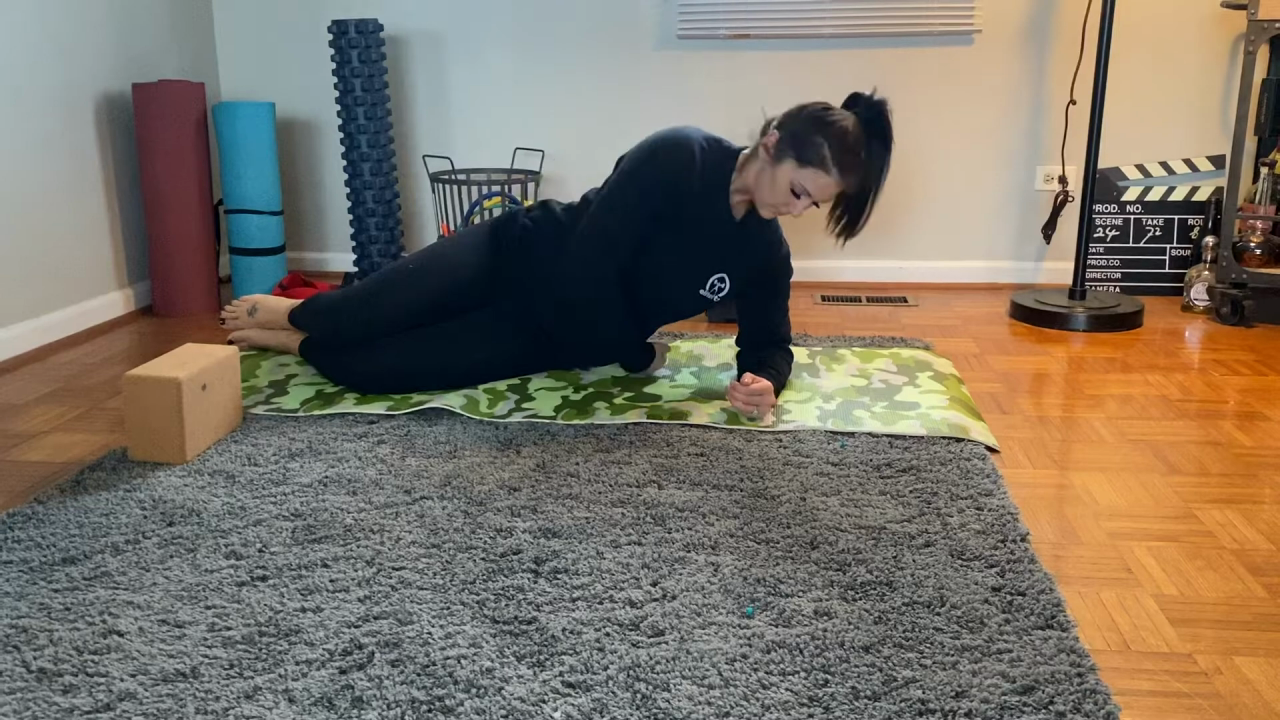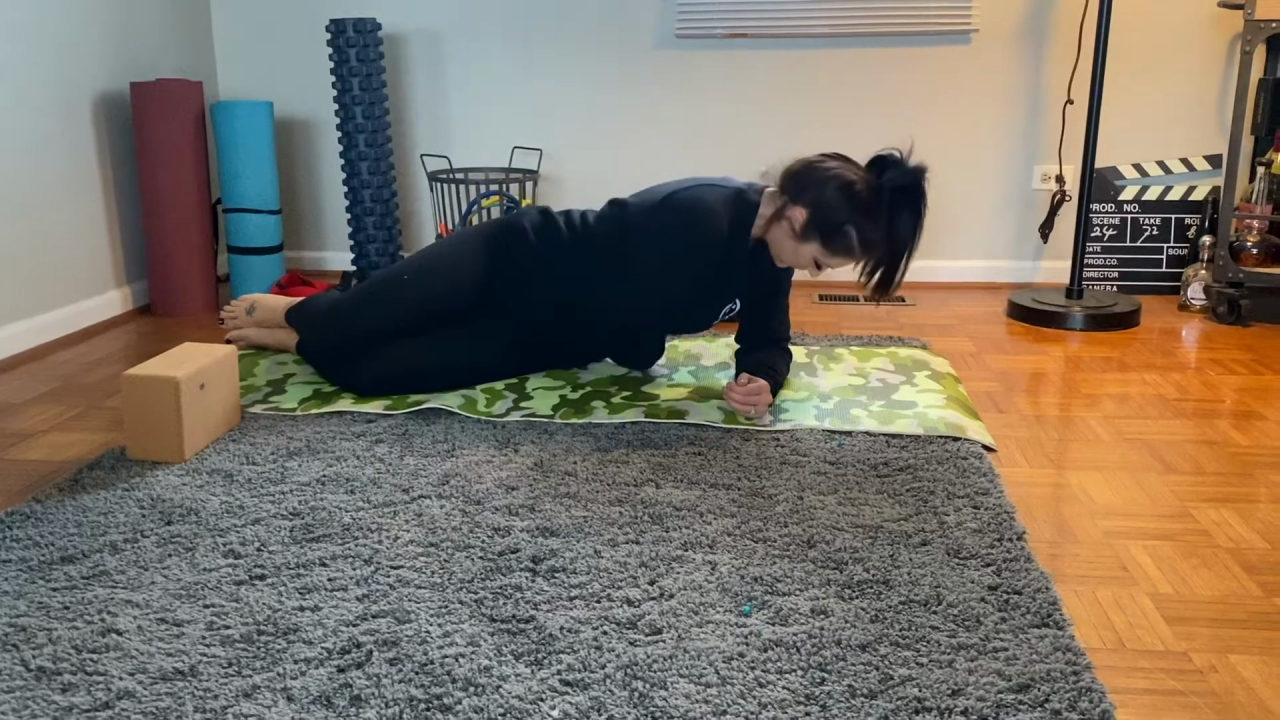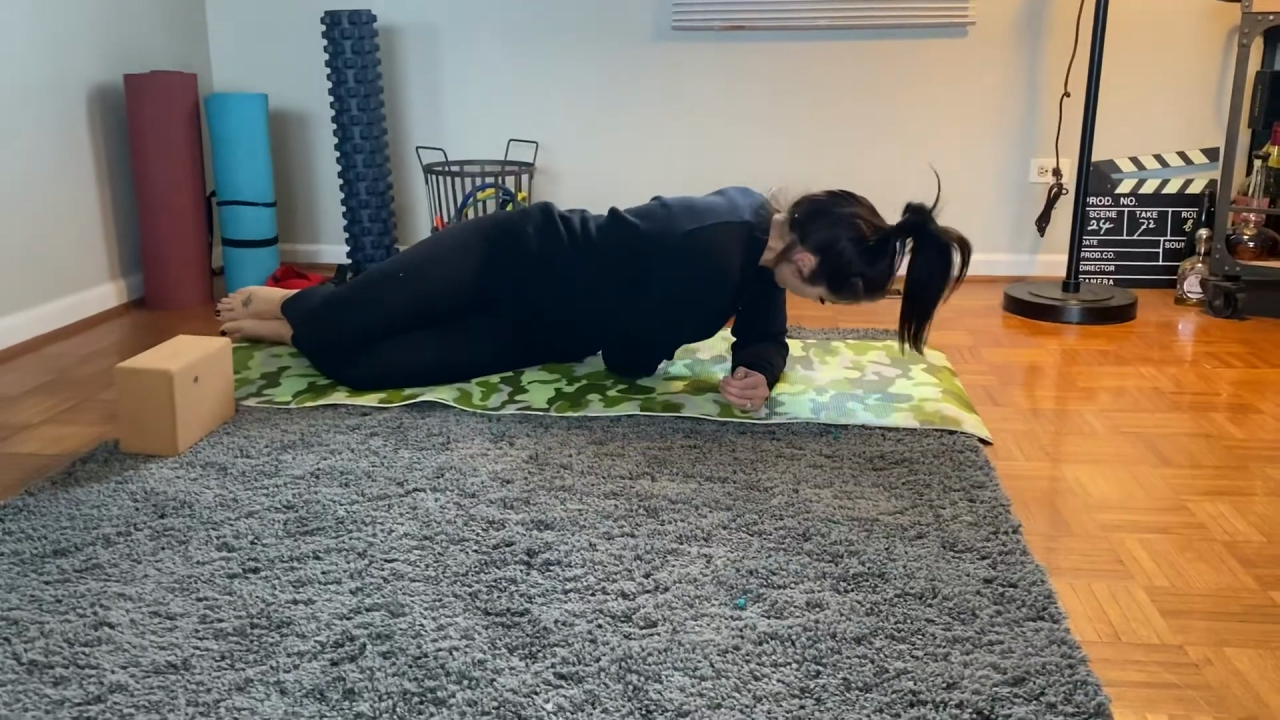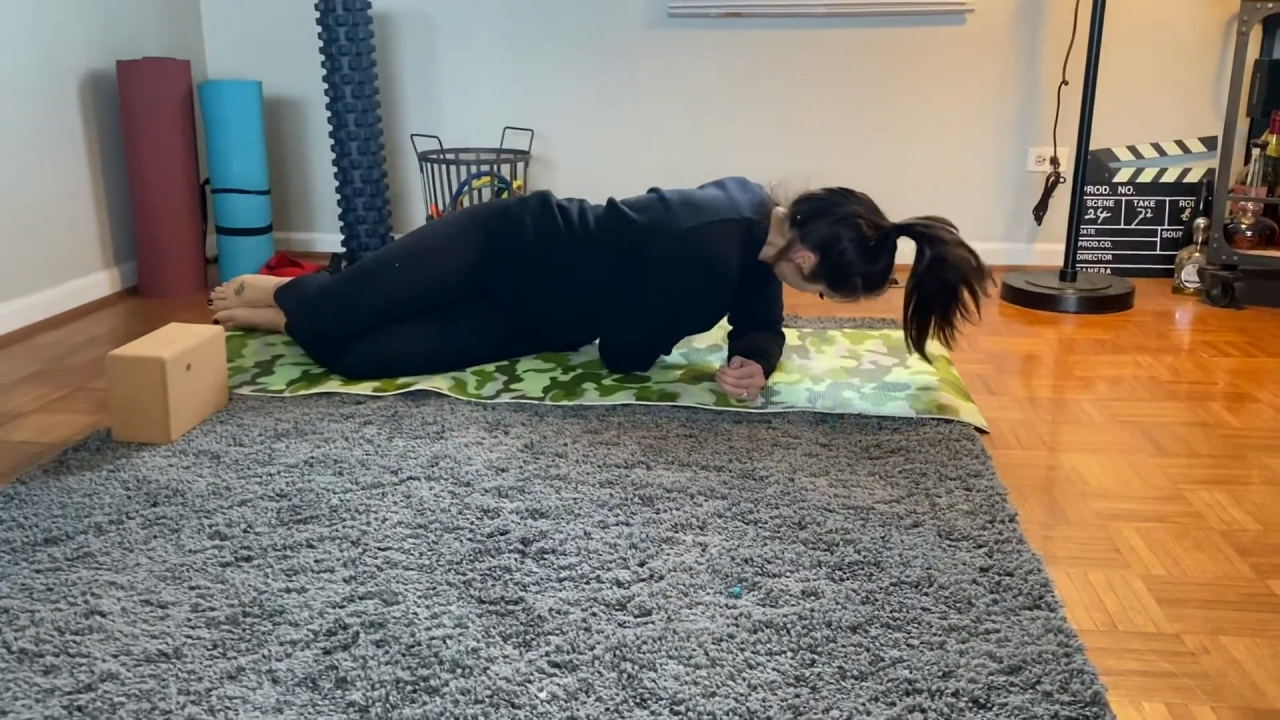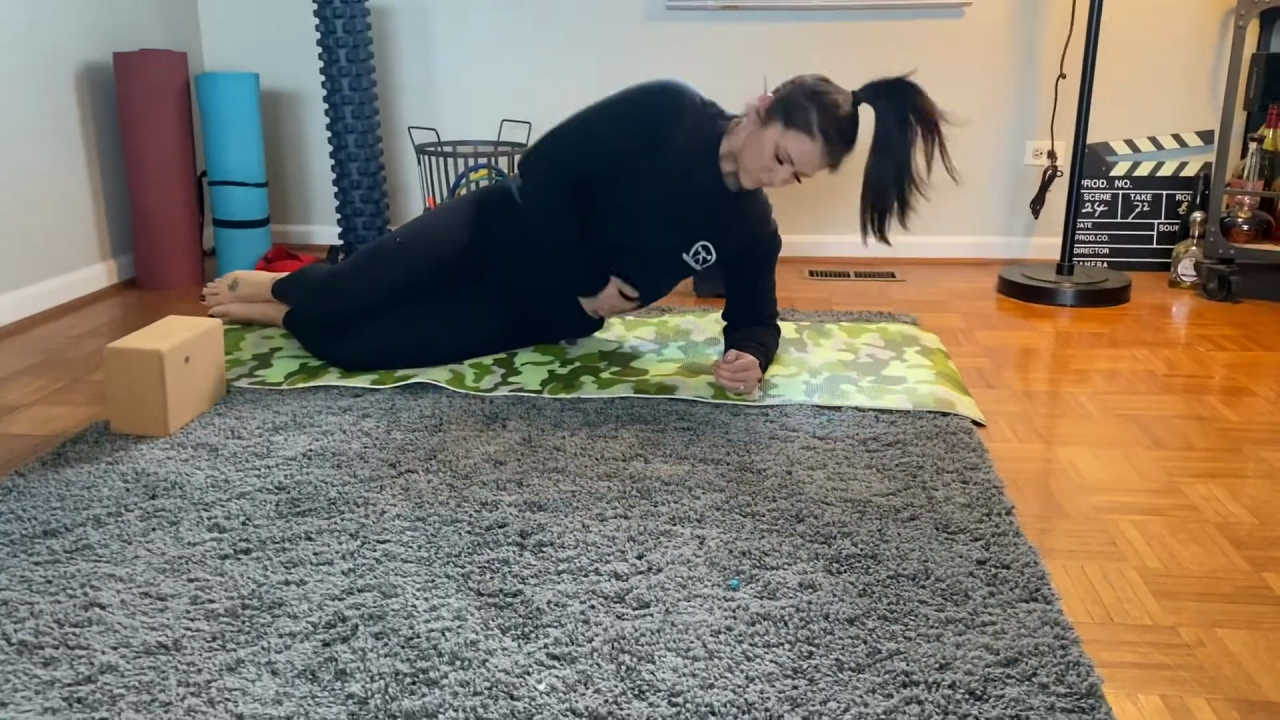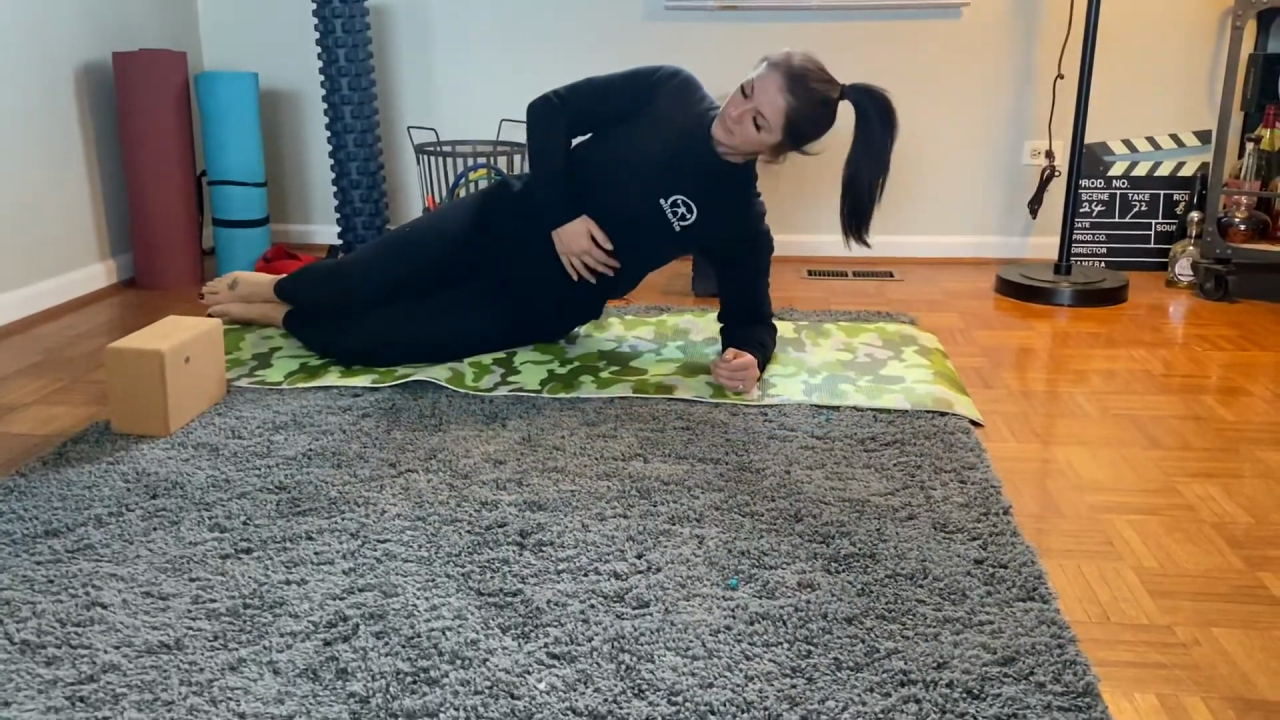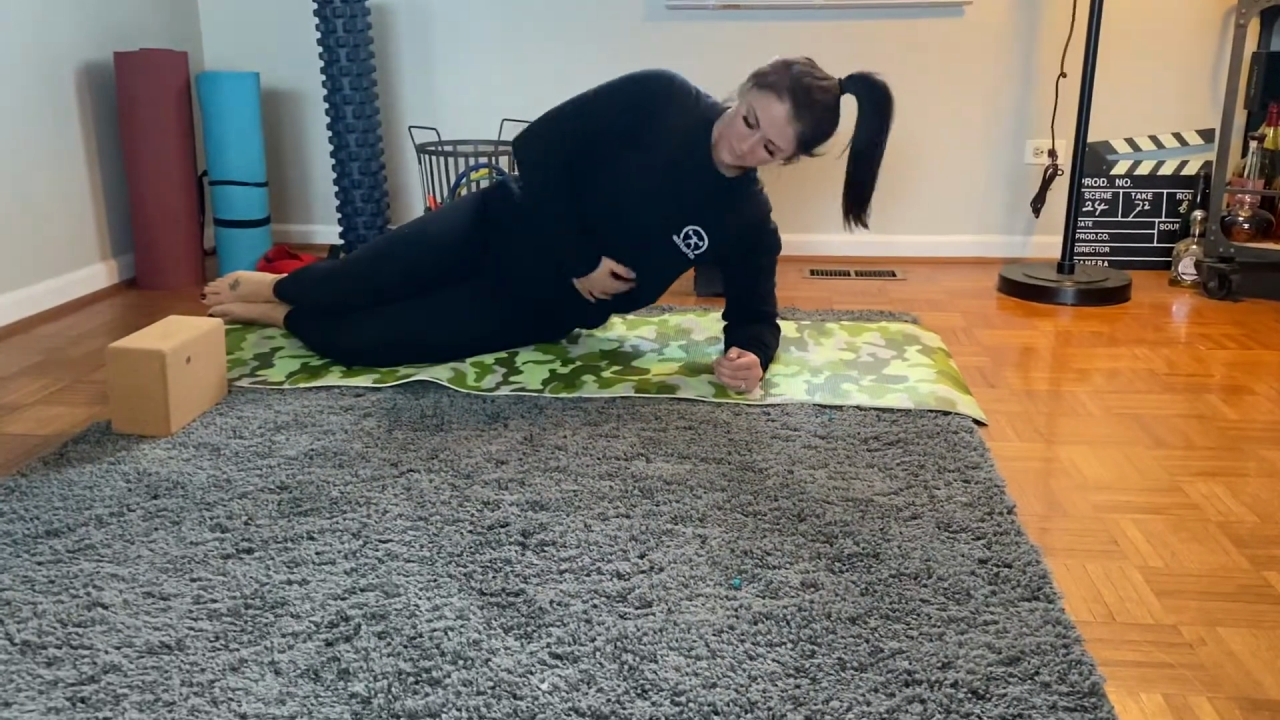
dt=0.7s
person 1, frame 1
left shoulder: (765, 253)
right shoulder: (678, 156)
left elbow: (768, 341)
right elbow: (590, 260)
left wrist: (763, 382)
right wrist: (638, 357)
left hip: (552, 342)
right hip: (512, 258)
left knee: (369, 371)
right knee: (354, 321)
left ankle: (291, 342)
right ankle: (287, 310)
person 1, frame 2
left shoulder: (765, 257)
right shoulder: (700, 217)
left elbow: (767, 342)
right elbow: (631, 337)
left wrist: (760, 381)
right wrist: (653, 352)
left hip: (545, 340)
right hip: (507, 263)
left knee: (363, 373)
right knee: (348, 326)
left ankle: (287, 338)
right ankle: (287, 311)
person 1, frame 3
left shoulder: (763, 227)
right shoulder: (712, 257)
left elbow: (764, 334)
right elbow: (630, 358)
left wrist: (757, 376)
right wrist: (659, 334)
right hip: (505, 256)
left knee: (362, 369)
right knee: (346, 322)
left ankle: (282, 328)
right ankle: (276, 305)
person 1, frame 4
left shoulder: (756, 217)
right shoulder: (710, 253)
left elbow: (760, 326)
right elbow: (624, 354)
left wrist: (752, 364)
right wrist: (655, 323)
right hip: (502, 245)
left knee: (357, 357)
right knee: (341, 312)
left ankle: (276, 316)
right ankle: (275, 293)
person 1, frame 5
left shoulder: (751, 231)
right shoulder: (668, 112)
left elbow: (755, 318)
right elbow: (547, 166)
left wrist: (748, 358)
right wrist: (586, 282)
left hip: (542, 314)
right hip: (499, 229)
left knee: (357, 349)
right knee: (351, 293)
left ankle: (279, 321)
right ankle: (276, 288)
person 1, frame 6
left shoulder: (741, 220)
right shoulder: (671, 92)
left elbow: (750, 316)
right elbow: (551, 110)
left wrist: (746, 358)
right wrist: (560, 214)
left hip: (538, 308)
right hip: (503, 221)
left knee: (358, 341)
right knee: (352, 285)
left ankle: (276, 318)
right ankle: (270, 285)
person 1, frame 7
left shoulder: (748, 226)
right shoulder: (661, 98)
left elbow: (756, 314)
right elbow: (537, 146)
left wrist: (750, 355)
right wrist: (580, 263)
left hip: (539, 309)
right hip: (502, 223)
left knee: (357, 342)
right knee: (357, 283)
left ankle: (278, 317)
right ankle: (275, 284)
